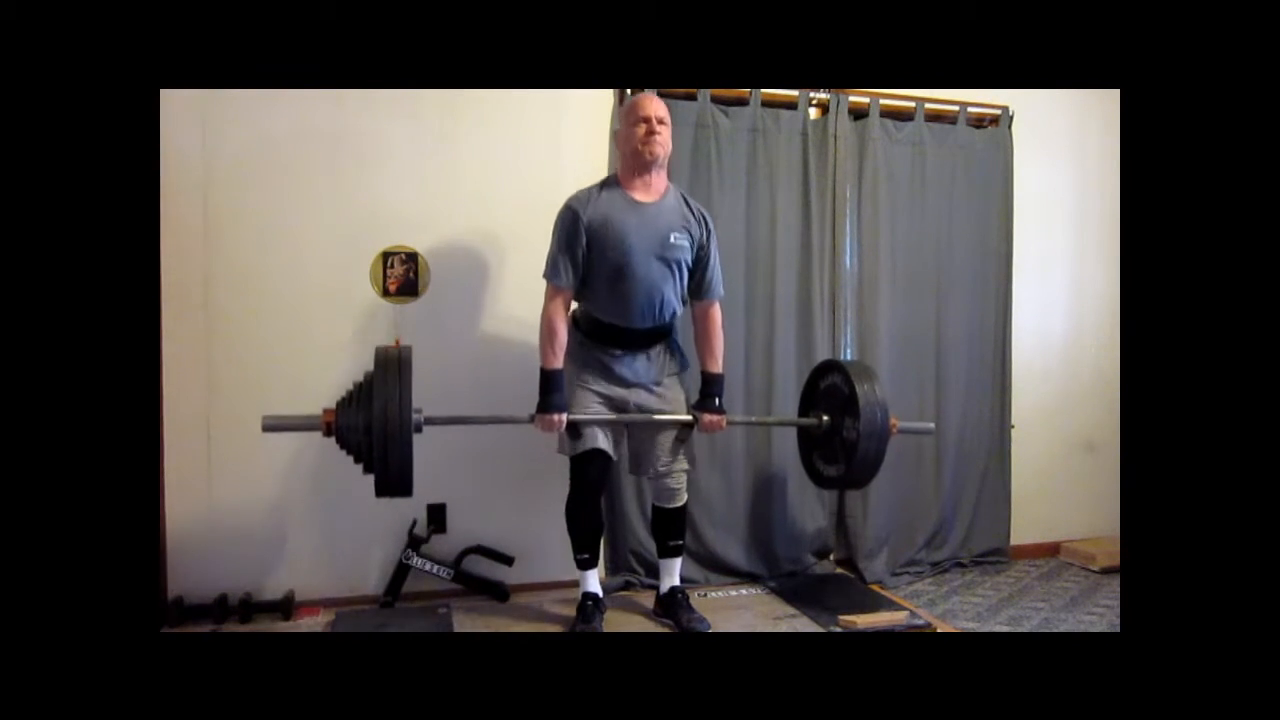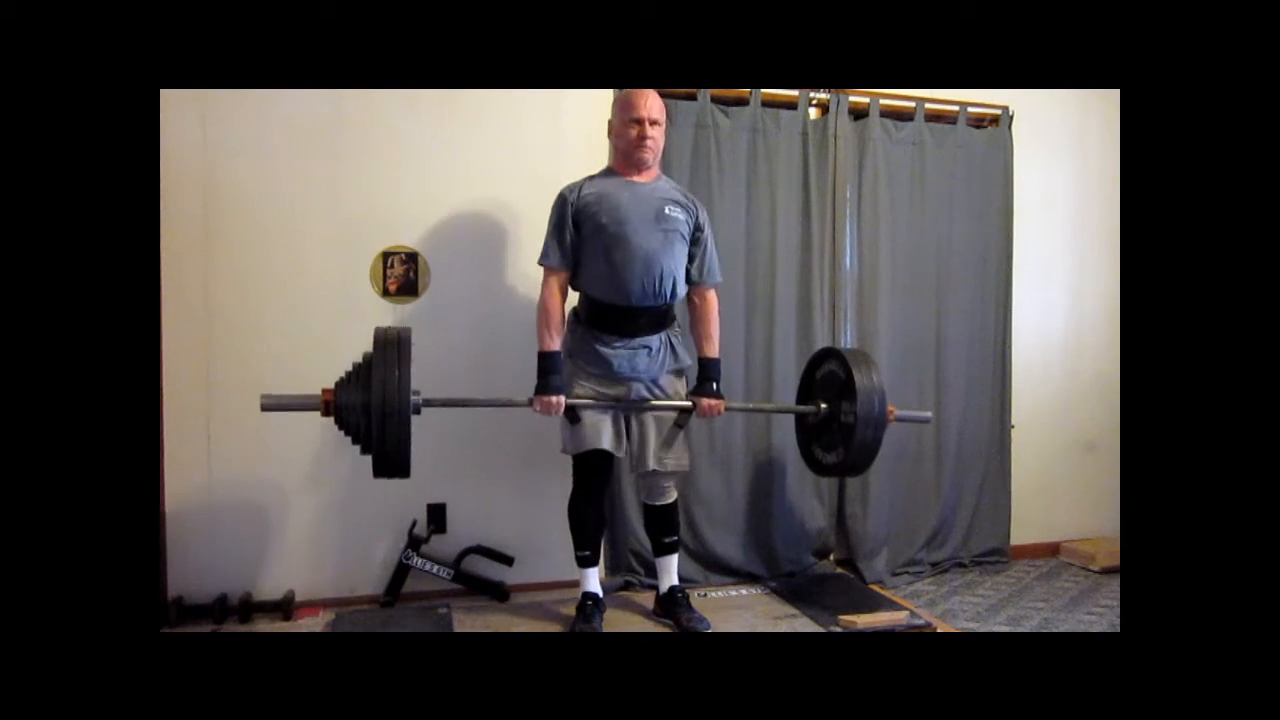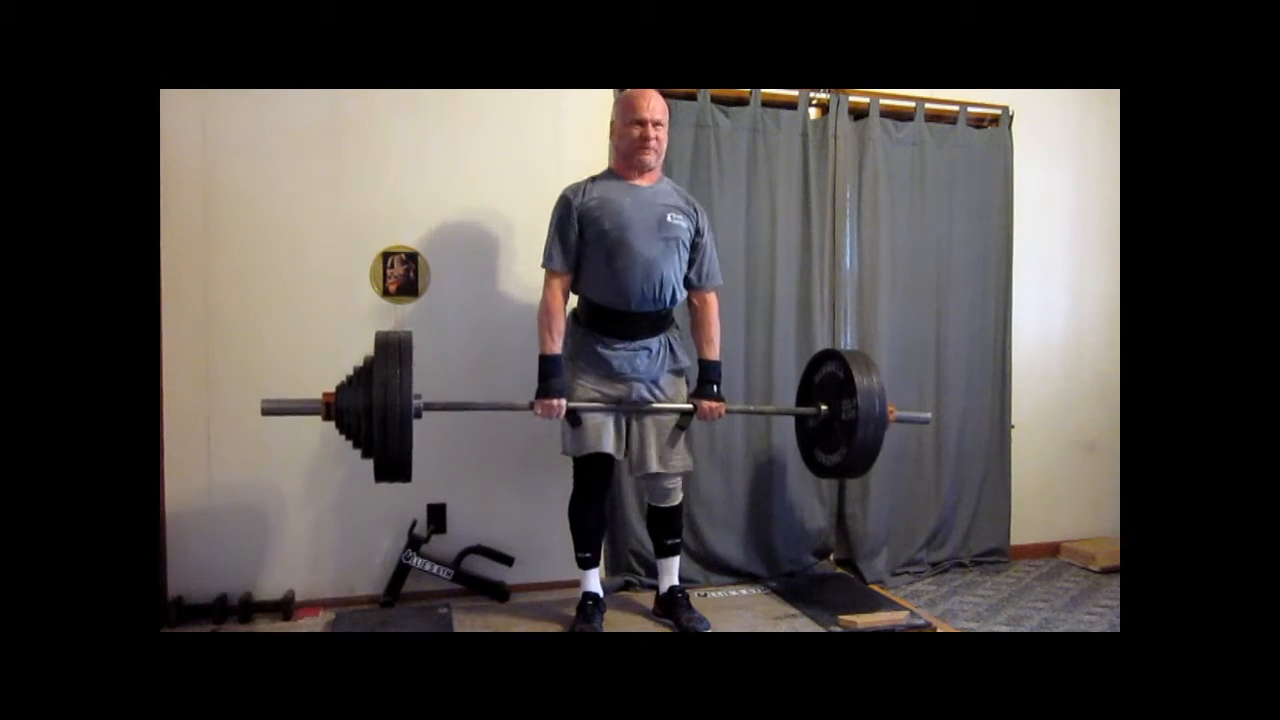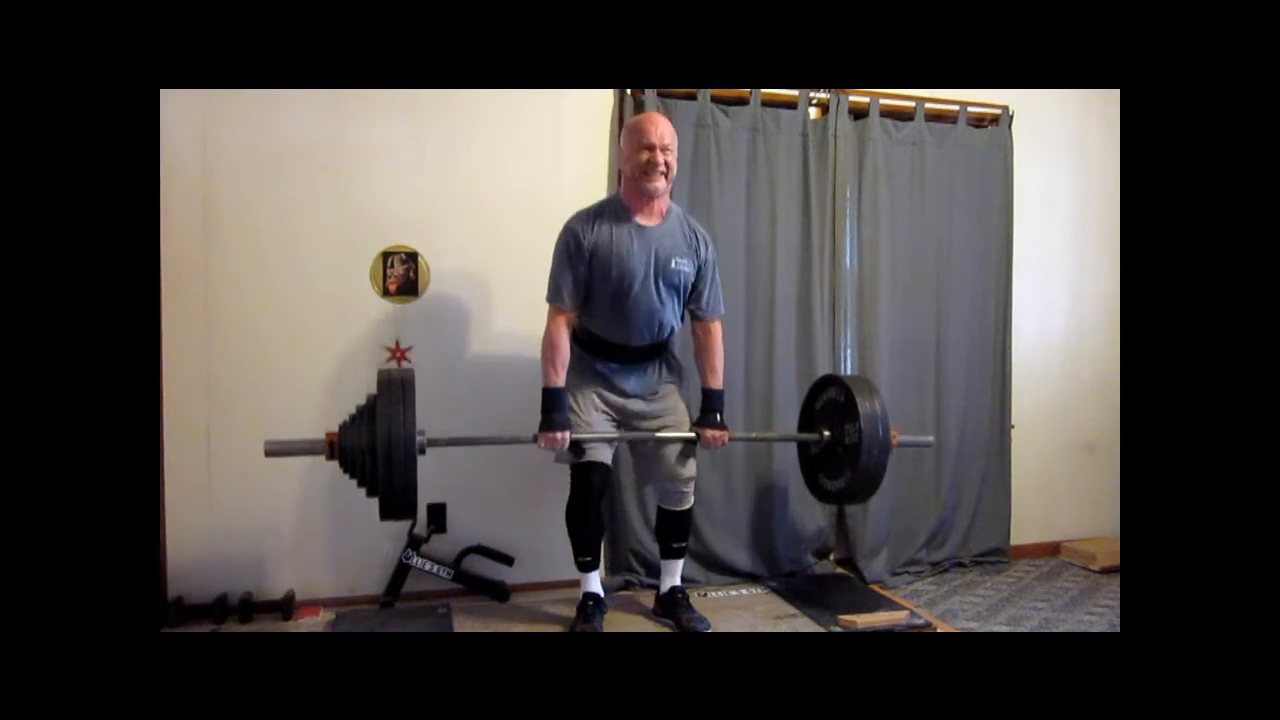
dt=0.3s
person 1, frame 1
left shoulder: (694, 217)
right shoulder: (585, 209)
left elbow: (707, 309)
right elbow: (556, 303)
left wrist: (712, 391)
right wrist: (551, 390)
left hip: (660, 364)
right hip: (592, 362)
left knee: (672, 481)
right knee: (588, 479)
left ankle: (670, 592)
right ankle: (590, 596)
person 1, frame 2
left shoulder: (686, 205)
right shoulder: (578, 197)
left elbow: (704, 294)
right elbow: (553, 286)
left wrist: (710, 374)
right wrist: (548, 370)
left hip: (662, 354)
right hip: (592, 352)
left knee: (661, 479)
right knee: (591, 476)
left ankle: (669, 591)
right ankle: (591, 594)
person 1, frame 3
left shoulder: (687, 208)
right shoulder: (580, 199)
left elbow: (704, 298)
right elbow: (556, 289)
left wrist: (710, 377)
right wrist: (550, 373)
left hip: (662, 355)
right hip: (593, 354)
left knee: (666, 481)
right knee: (591, 478)
left ankle: (669, 591)
right ankle: (591, 595)
person 1, frame 4
left shoulder: (694, 238)
right shoulder: (584, 230)
left elbow: (708, 326)
right elbow: (560, 322)
left wrist: (713, 405)
right wrist: (554, 405)
left hip: (658, 375)
right hip: (591, 373)
left knee: (680, 480)
right knee: (589, 480)
left ankle: (671, 592)
right ankle: (591, 595)
